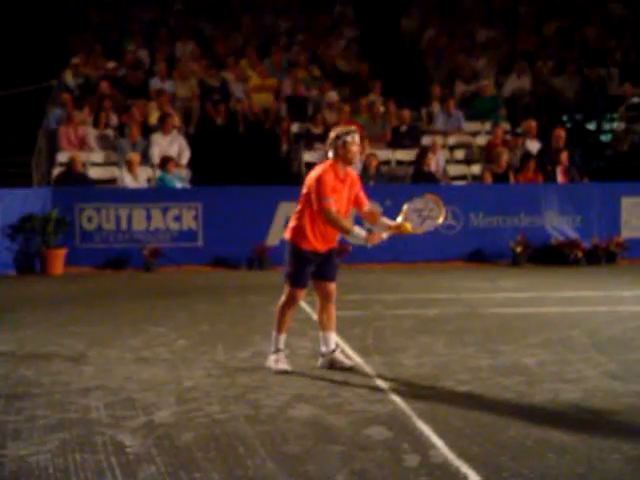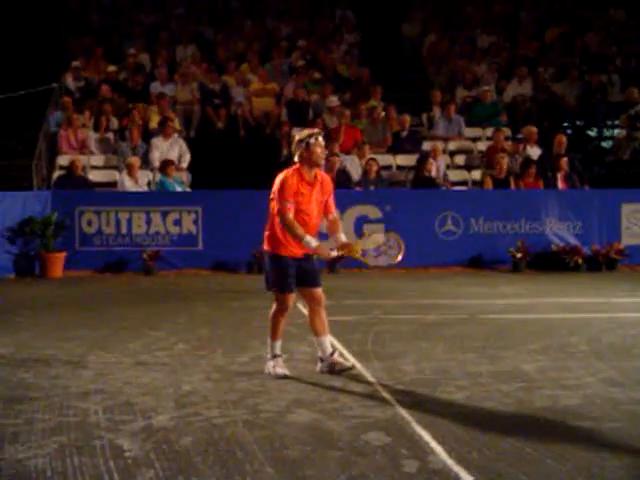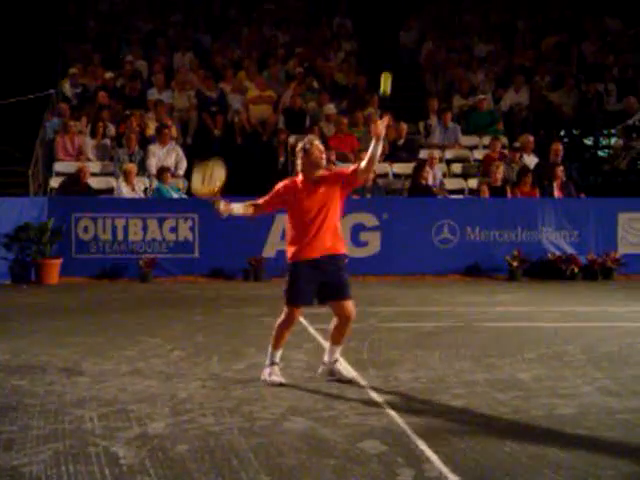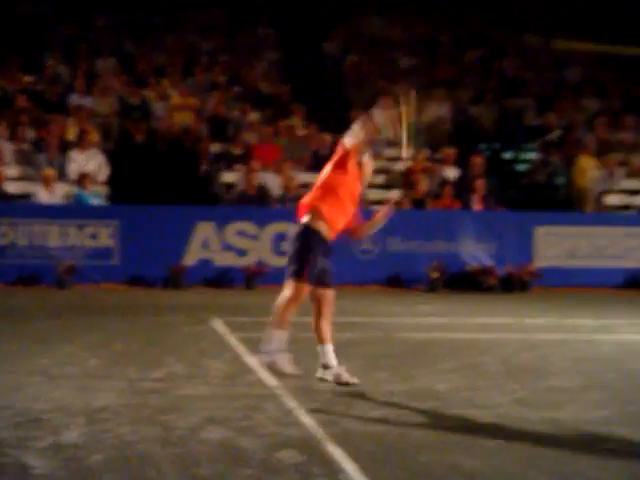
dt=0.7s
person 1, frame 1
left shoulder: (351, 177)
right shoulder: (321, 175)
left elbow: (365, 210)
right elbow: (330, 216)
left wrist: (392, 224)
right wrist: (362, 235)
left hip: (327, 246)
right hip: (303, 243)
left knee: (328, 295)
right knee: (293, 296)
left ankle: (329, 352)
right ankle: (277, 352)
person 1, frame 2
left shoulder: (325, 181)
right shoulder: (287, 179)
left elbow: (331, 217)
right elbow: (285, 220)
left wrist: (341, 241)
right wrist: (314, 245)
left hip: (307, 252)
right hip: (282, 251)
left knee: (317, 301)
right knee: (284, 304)
left ankle: (327, 357)
right ankle: (274, 358)
person 1, frame 3
left shoulder: (338, 178)
right shoulder: (288, 188)
left elbow: (366, 169)
right elbow: (259, 207)
left wrist: (378, 139)
right wrist: (232, 208)
left hip: (332, 258)
right hip: (302, 261)
left knee: (347, 314)
right knee: (291, 315)
left ankle: (330, 364)
right ankle: (272, 365)
person 1, frame 4
left shoulder: (354, 192)
right shoulder: (341, 169)
left elbow: (359, 232)
right elbow: (349, 143)
left wrist: (380, 217)
right wrist: (368, 125)
left hip: (322, 243)
right hip: (312, 236)
left knee: (325, 305)
right knee: (297, 291)
left ankle: (328, 365)
right ankle: (273, 349)
